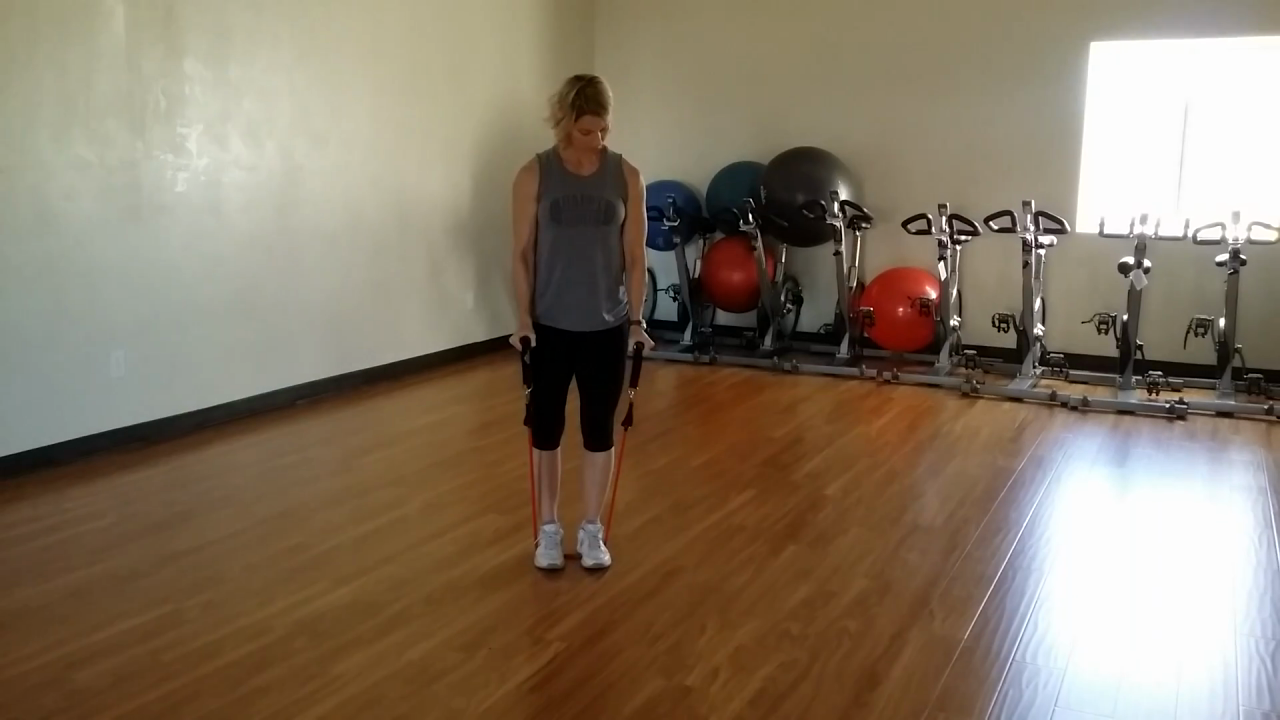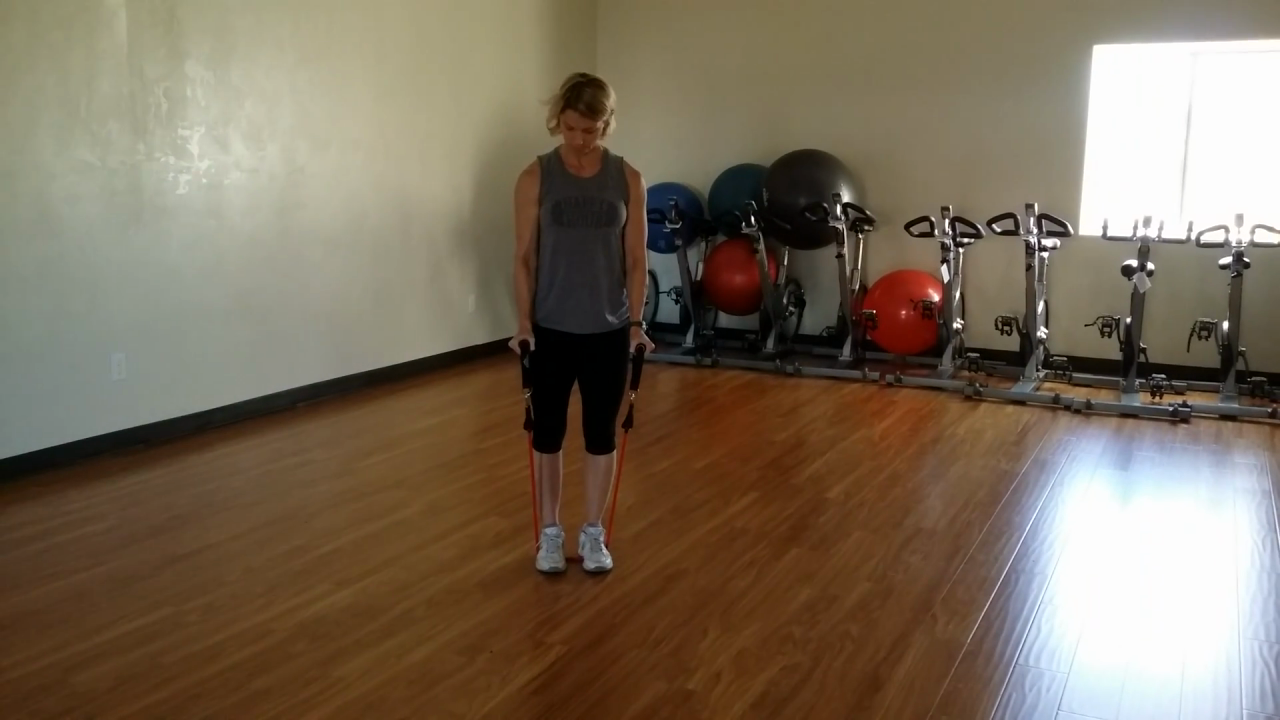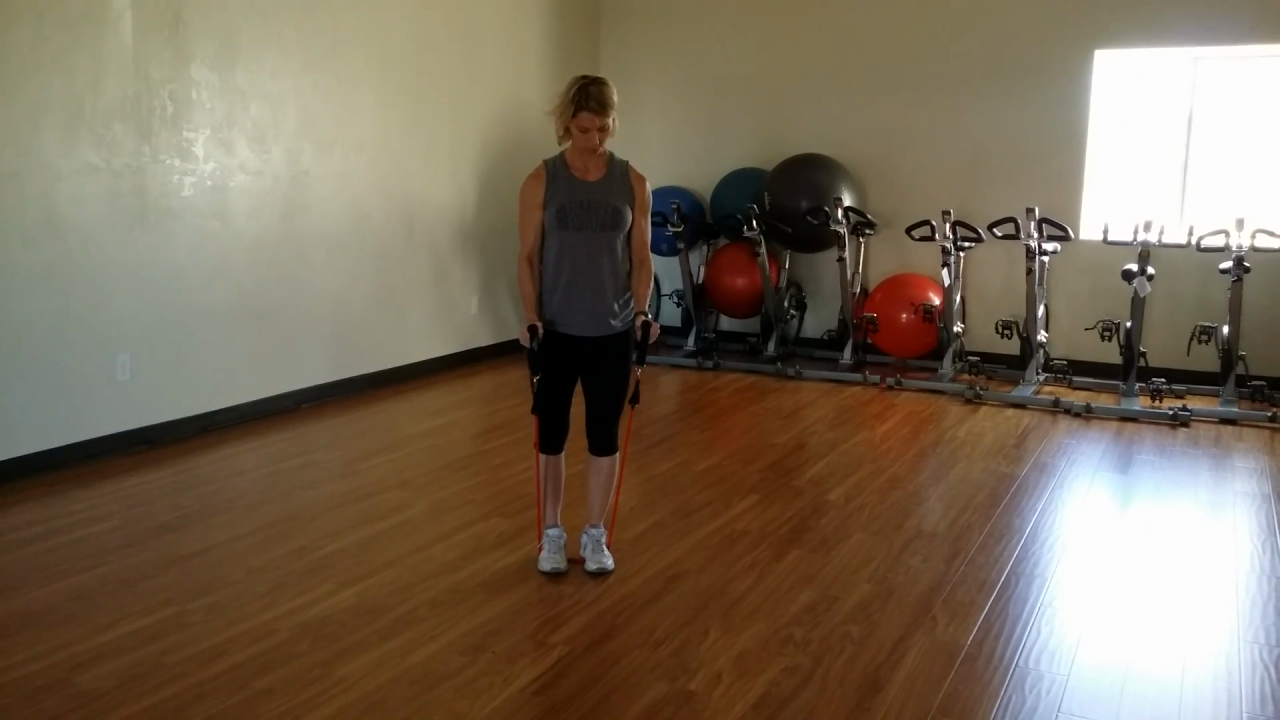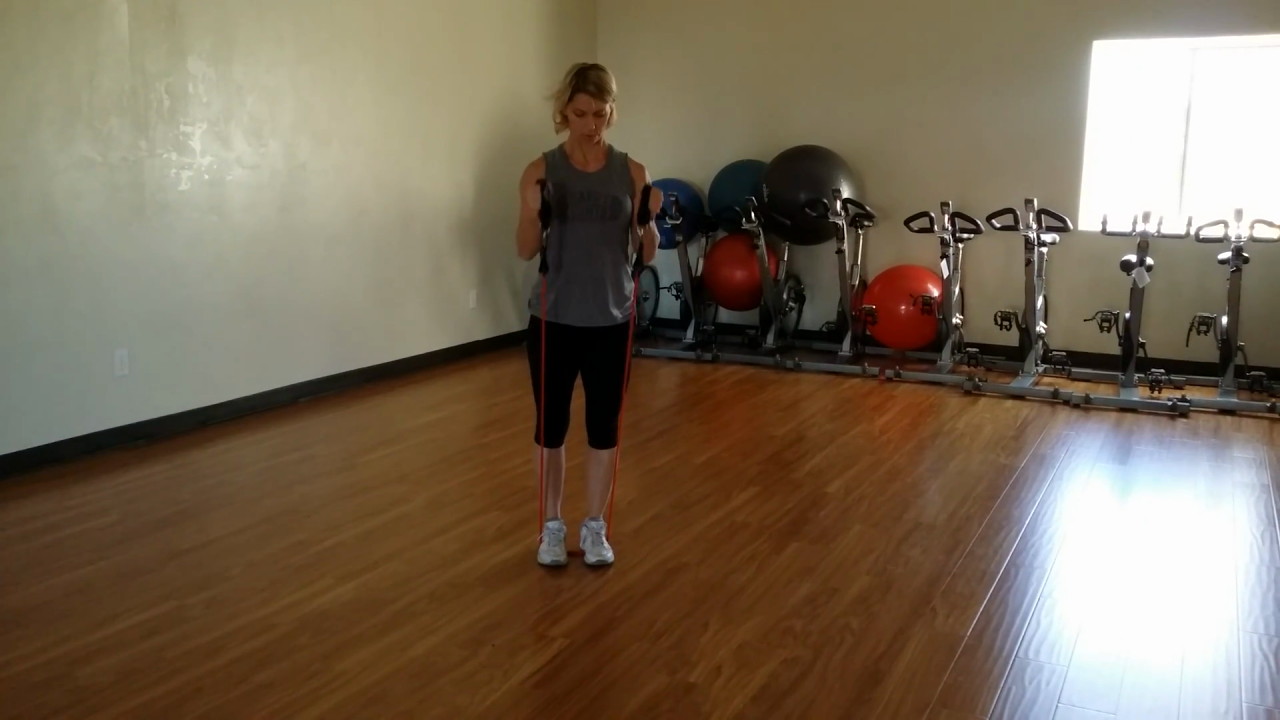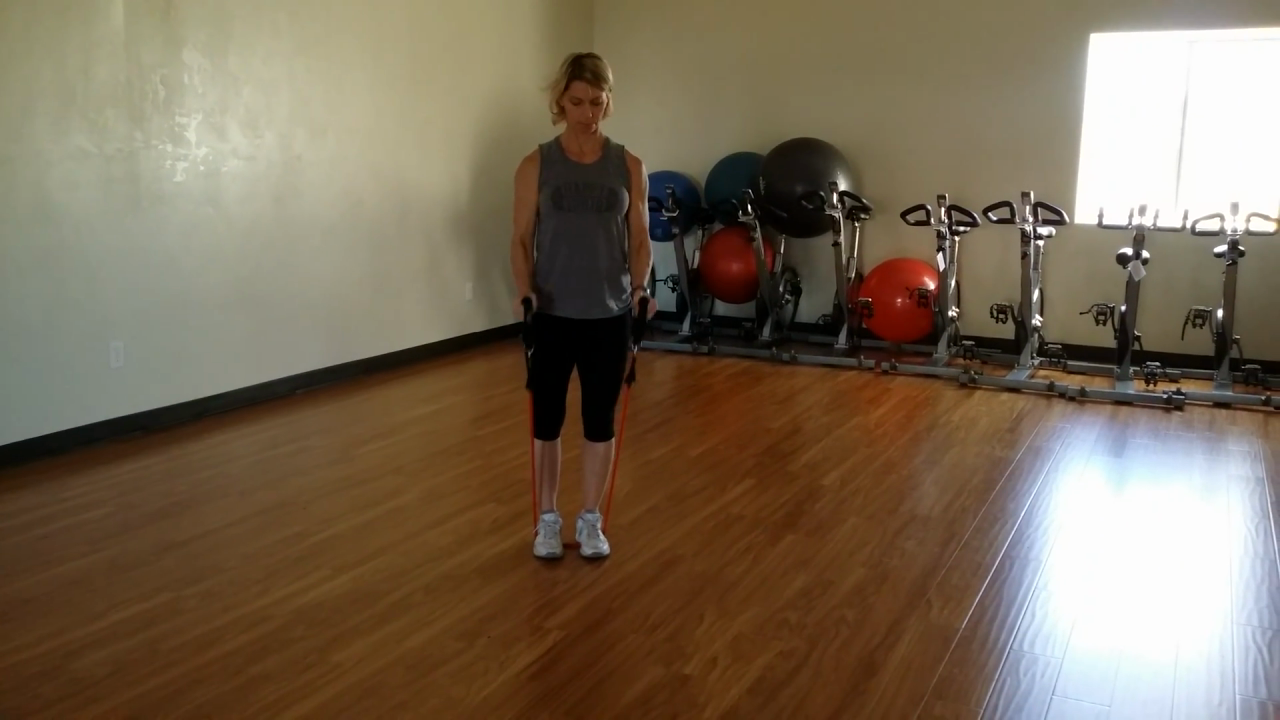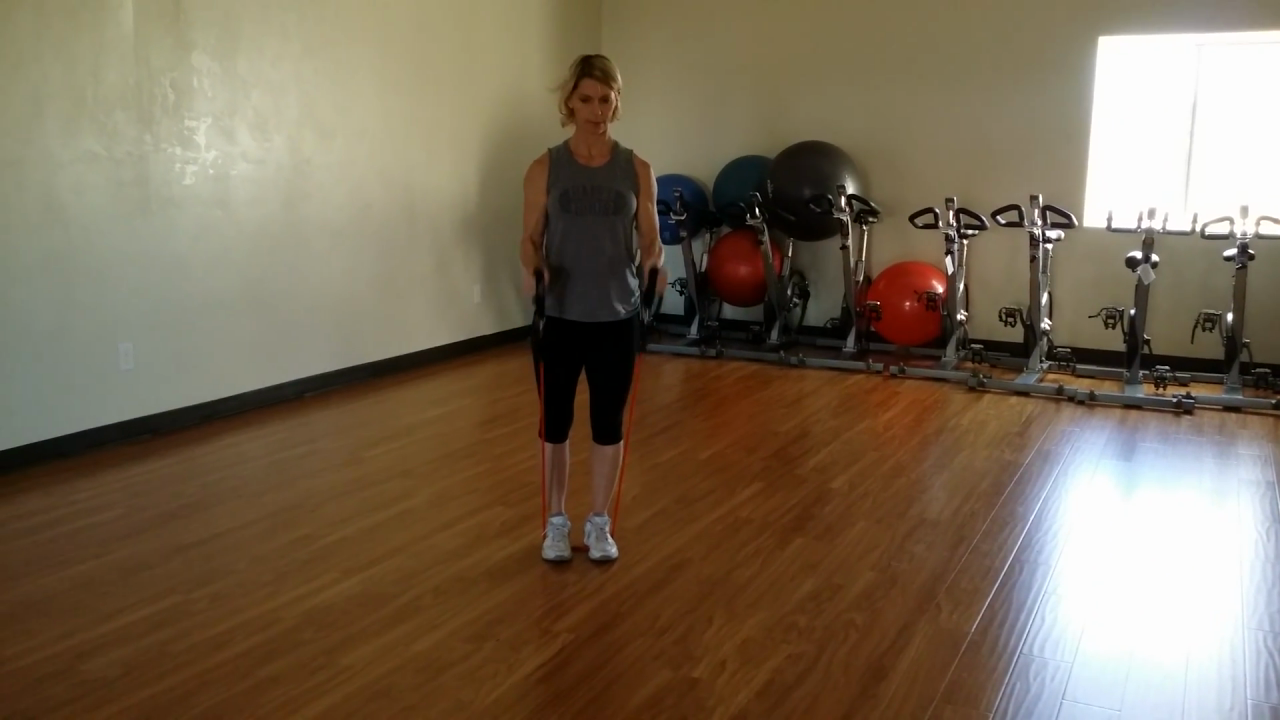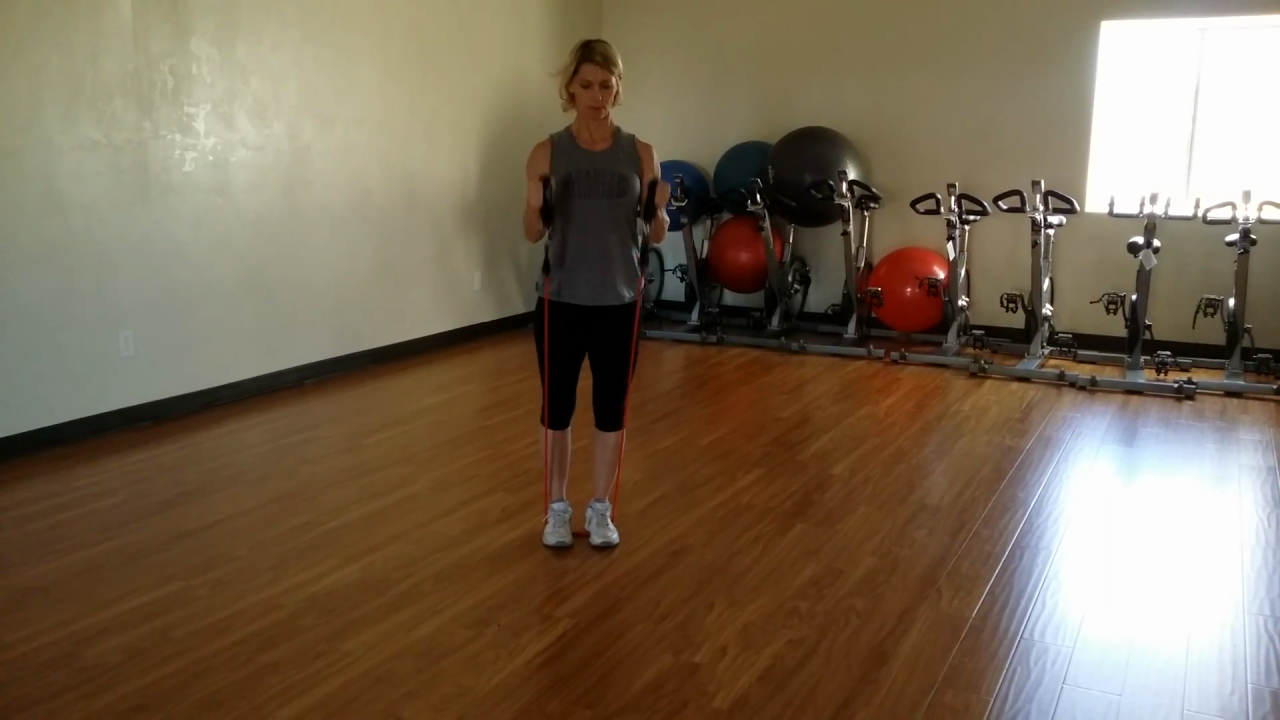
dt=0.7s
person 1, frame 1
left shoulder: (626, 176)
right shoulder: (534, 174)
left elbow: (635, 255)
right elbow: (522, 253)
left wrist: (635, 319)
right wrist: (523, 317)
left hip: (607, 327)
right hip: (549, 326)
left knee: (599, 429)
right knee: (546, 428)
left ankle: (592, 530)
right ankle: (548, 529)
person 1, frame 2
left shoulder: (627, 179)
right shoulder: (536, 176)
left elbow: (636, 259)
right elbow: (524, 257)
left wrist: (636, 322)
right wrist: (523, 321)
left hip: (608, 330)
right hip: (551, 329)
left knee: (601, 434)
right knee: (548, 432)
left ankle: (593, 534)
right ankle: (550, 533)
person 1, frame 3
left shoulder: (632, 182)
right shoulder: (541, 180)
left elbow: (641, 257)
right elbow: (527, 257)
left wrist: (641, 311)
right wrist: (531, 314)
left hip: (612, 332)
right hip: (555, 332)
left knee: (604, 435)
right knee: (551, 434)
left ankle: (595, 534)
right ankle: (552, 533)
person 1, frame 4
left shoulder: (632, 172)
right shoulder: (541, 170)
left elbow: (646, 254)
right elbow: (525, 251)
left wrist: (649, 220)
right wrist: (533, 212)
left hip: (612, 322)
right hip: (554, 320)
left knee: (604, 426)
right knee: (551, 426)
left ankle: (594, 528)
right ankle: (552, 526)
person 1, frame 5
left shoulder: (629, 165)
right shoulder: (536, 164)
left elbow: (640, 239)
right elbow: (521, 238)
left wrist: (639, 285)
right wrist: (523, 288)
left hip: (609, 316)
right hip: (550, 316)
left knee: (600, 420)
right knee: (546, 419)
left ankle: (590, 520)
right ankle: (547, 518)
person 1, frame 6
left shoulder: (637, 169)
right shoulder: (545, 167)
left elbow: (649, 239)
right elbow: (531, 238)
left wrist: (652, 262)
right wrist: (532, 266)
left hip: (617, 318)
right hip: (558, 318)
left knee: (608, 423)
right knee: (555, 423)
left ankle: (599, 523)
right ankle: (556, 521)
person 1, frame 7
left shoulder: (640, 153)
right shoulder: (547, 151)
left elbow: (657, 235)
right elbow: (531, 234)
left wrist: (657, 206)
right wrist: (535, 205)
left hip: (620, 303)
right hip: (561, 302)
left knee: (611, 409)
right knee: (557, 408)
left ankle: (600, 509)
right ankle: (557, 507)
